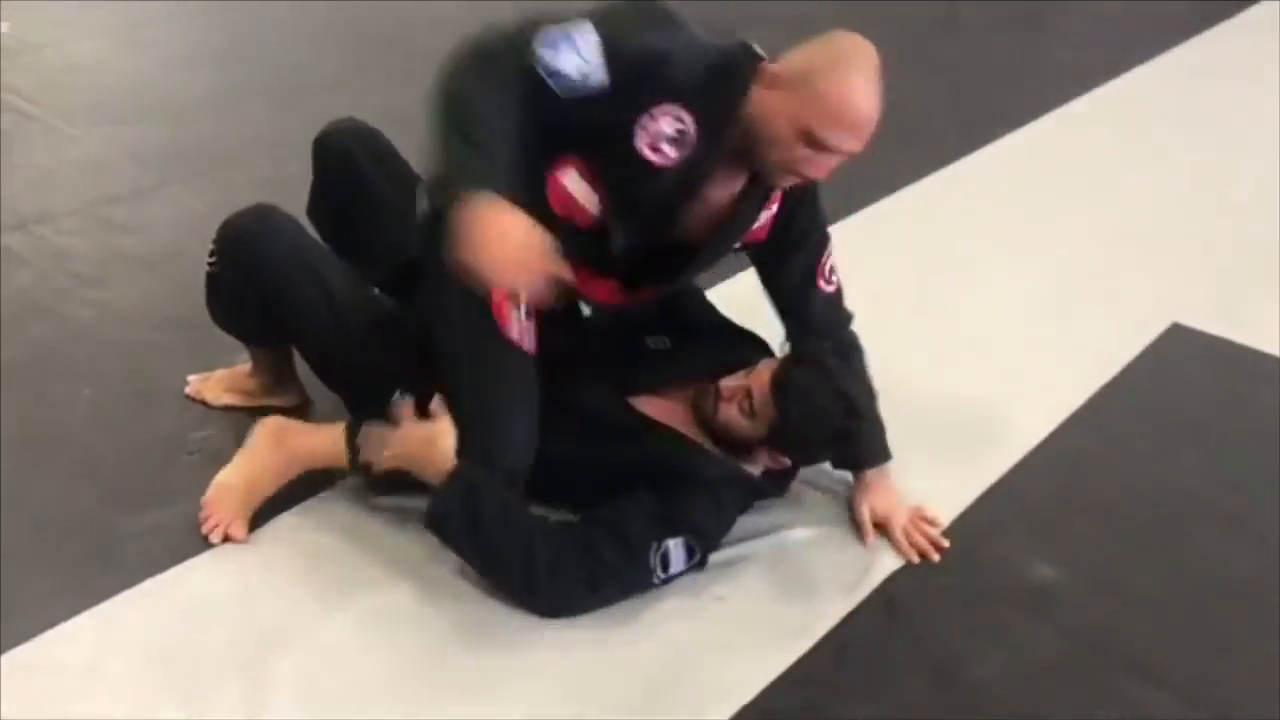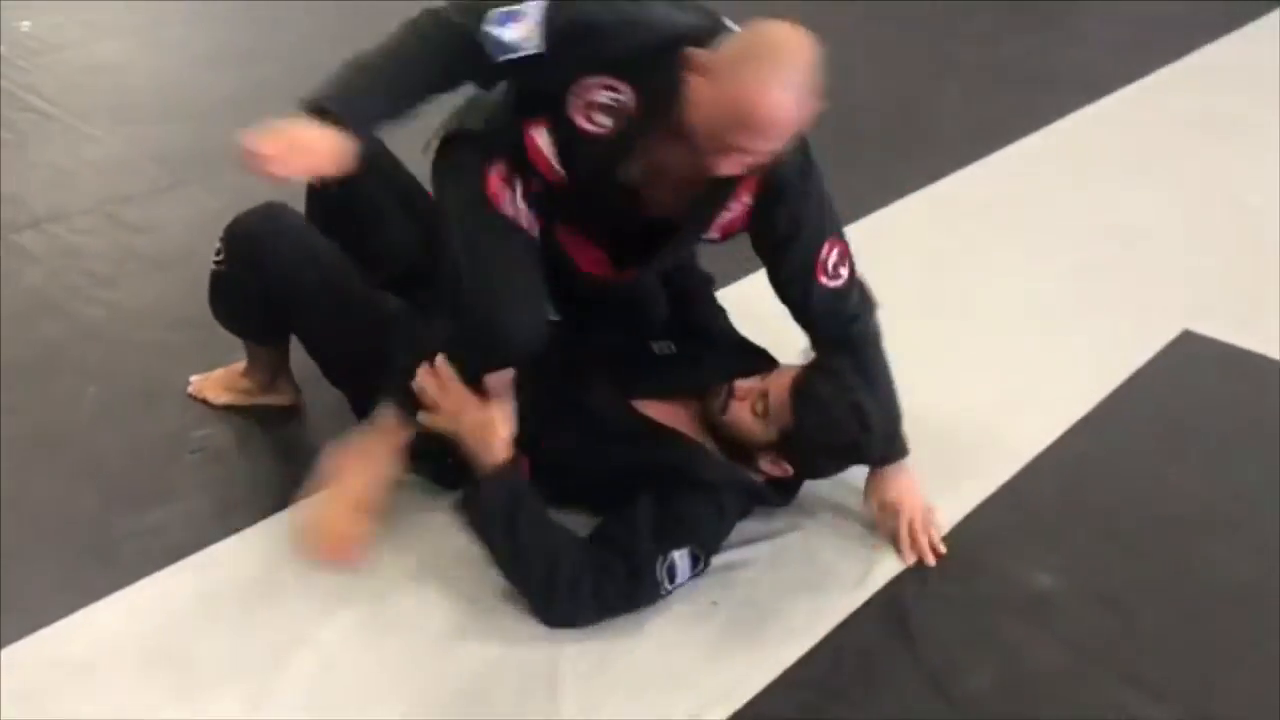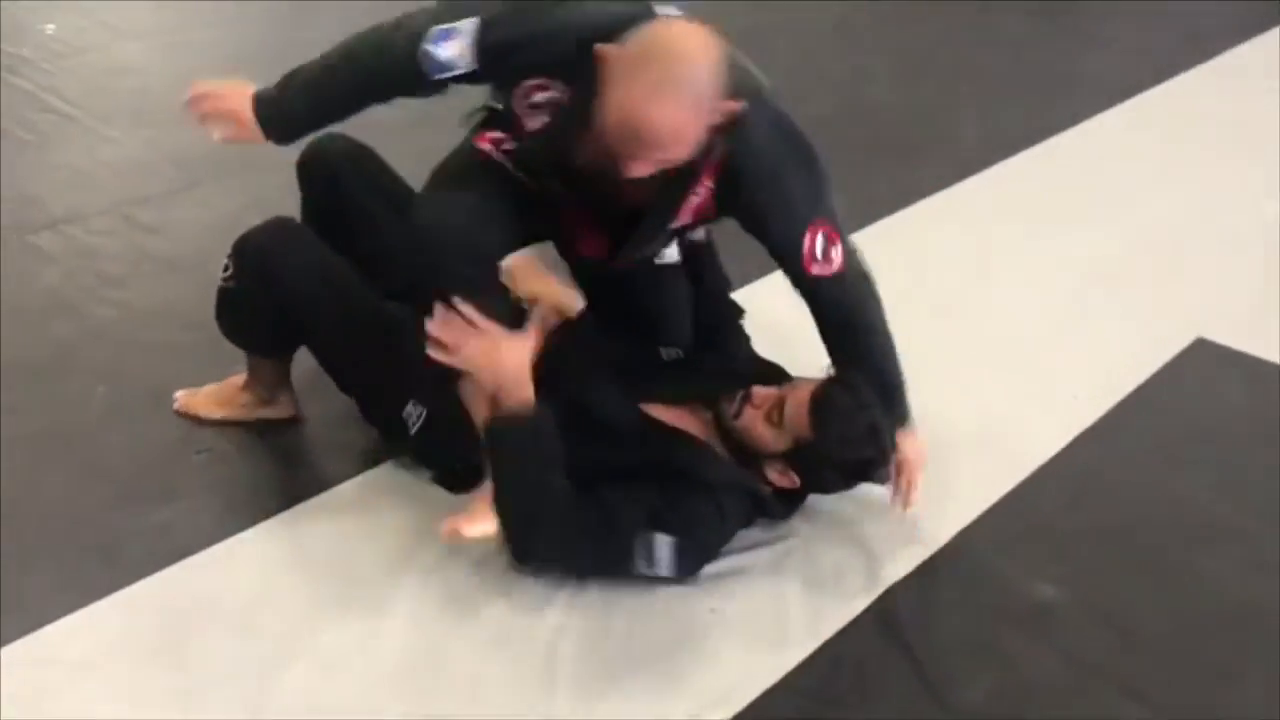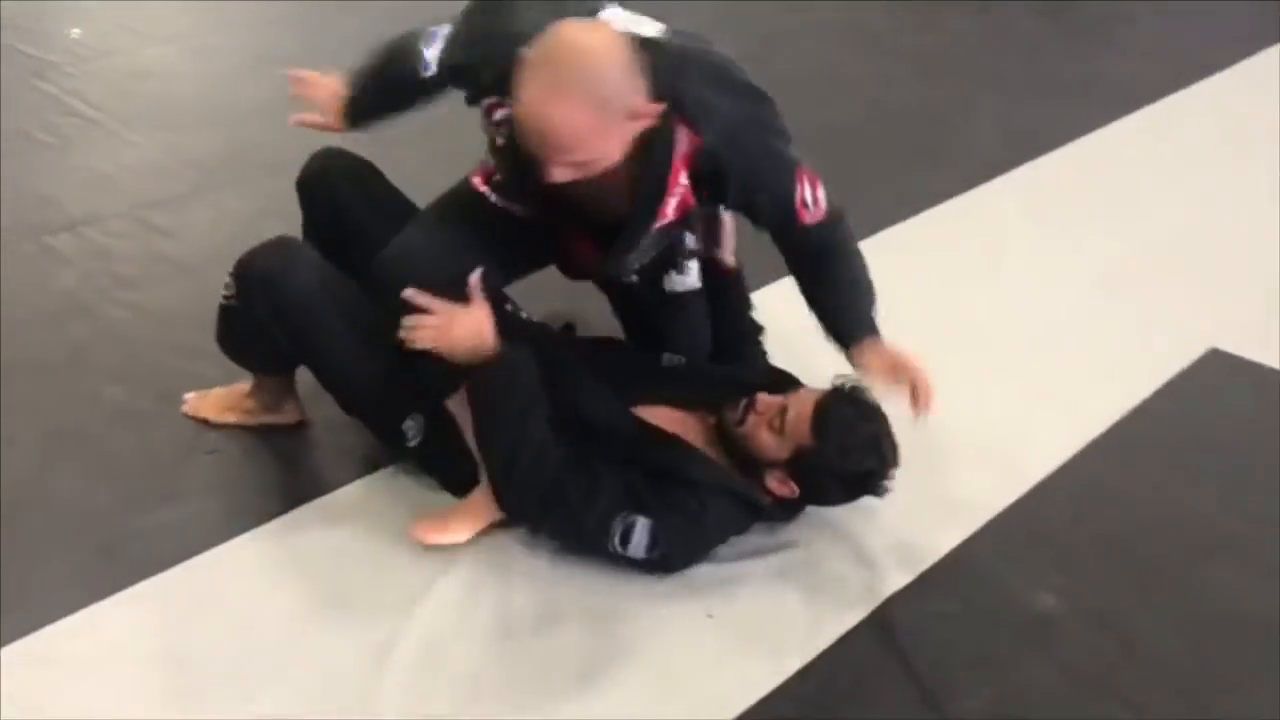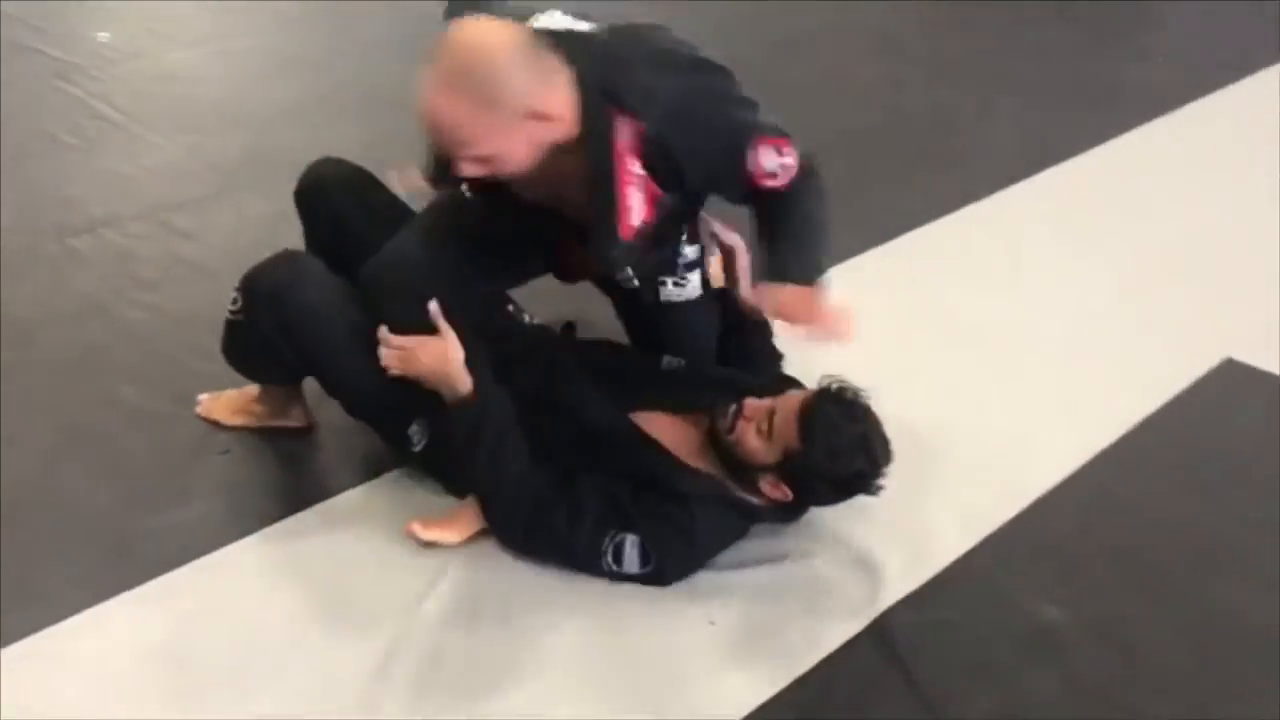
dt=0.1s
person 1, frame 1
left shoulder: (695, 505)
right shoulder: (732, 358)
left elbow: (558, 577)
left wrist: (447, 470)
left hip: (442, 389)
left knee: (254, 237)
left ankle: (290, 428)
person 1, frame 2
left shoulder: (696, 509)
right shoulder: (735, 367)
left elbow: (569, 589)
left wrist: (491, 459)
left knee: (262, 237)
left ankle: (269, 377)
person 1, frame 3
left shoulder: (696, 511)
right shoulder: (745, 383)
left elbow: (545, 536)
left wrist: (514, 396)
left hip: (447, 407)
right hip: (493, 322)
left knee: (270, 253)
right knee: (334, 161)
left ankle: (265, 391)
person 1, frame 4
left shoulder: (680, 519)
right shoulder: (761, 395)
left elbow: (535, 486)
left wrist: (487, 355)
right wrist: (721, 272)
left hip: (453, 414)
right hip: (515, 341)
left knee: (271, 275)
left ankle: (273, 394)
person 1, frame 5
left shoulder: (678, 531)
right shoulder: (760, 399)
left elbow: (527, 512)
right elbow: (732, 341)
left wrist: (459, 388)
left hip: (457, 411)
right hip: (507, 342)
left knee: (278, 288)
left ankle: (279, 402)
person 2, frame 1
left shoulder: (785, 196)
right shoulder: (660, 59)
left elbow: (822, 322)
right elbow: (493, 66)
left wrist: (870, 469)
right wrist: (481, 199)
left hip: (576, 268)
right hip: (489, 224)
right knee: (491, 457)
person 2, frame 2
left shoulder: (784, 179)
left elbow: (837, 305)
left wrist: (888, 462)
right wrist: (333, 123)
left hip: (617, 242)
right hip: (512, 176)
right knee: (499, 324)
person 2, frame 3
left shoulder: (760, 157)
left elbow: (835, 280)
left wrist: (888, 420)
right wrist: (271, 110)
left hip: (631, 232)
right hip: (526, 165)
left knee: (685, 367)
right knee: (440, 242)
person 2, frame 4
left shoulder: (726, 126)
left elbow: (810, 221)
right elbow: (423, 59)
left wrist: (862, 338)
right wrist: (352, 103)
left hip: (646, 236)
right hip: (533, 205)
right knee: (408, 272)
person 2, frame 5
left shoulder: (690, 108)
right shoulder: (491, 60)
left elbow: (791, 186)
left wrist: (794, 279)
right wrist: (448, 174)
left hip: (642, 244)
right knee: (397, 283)
